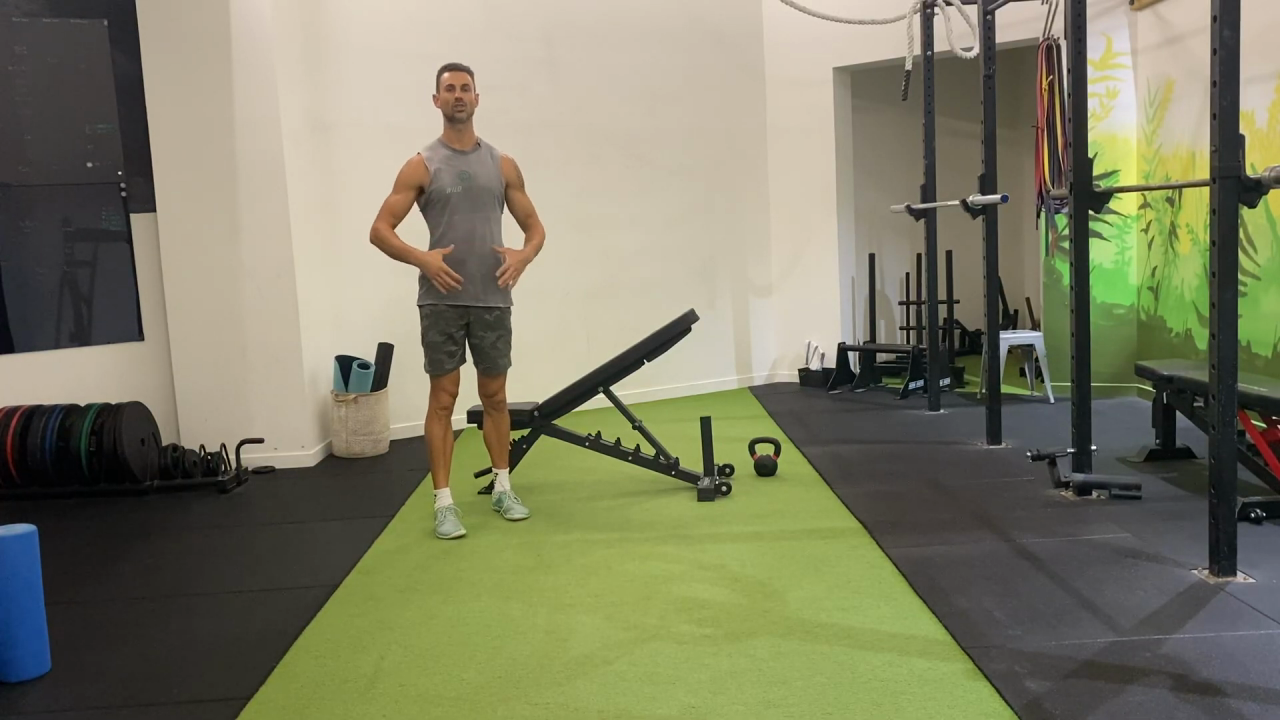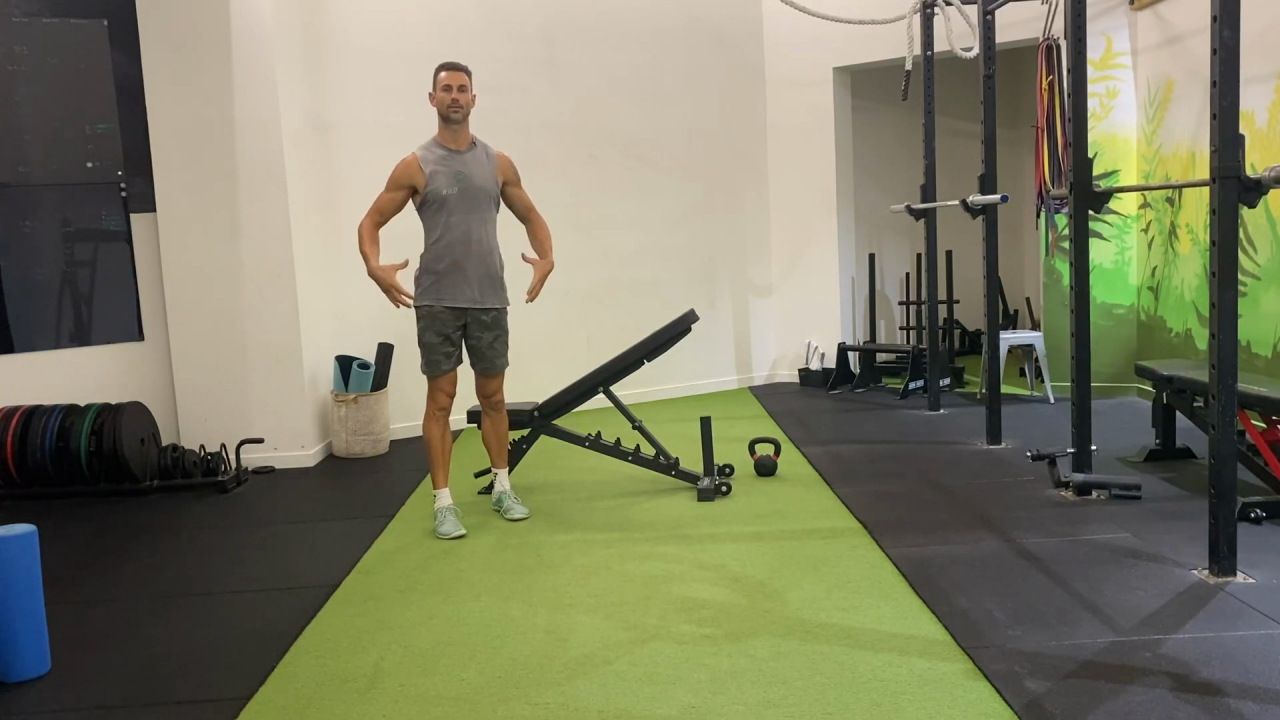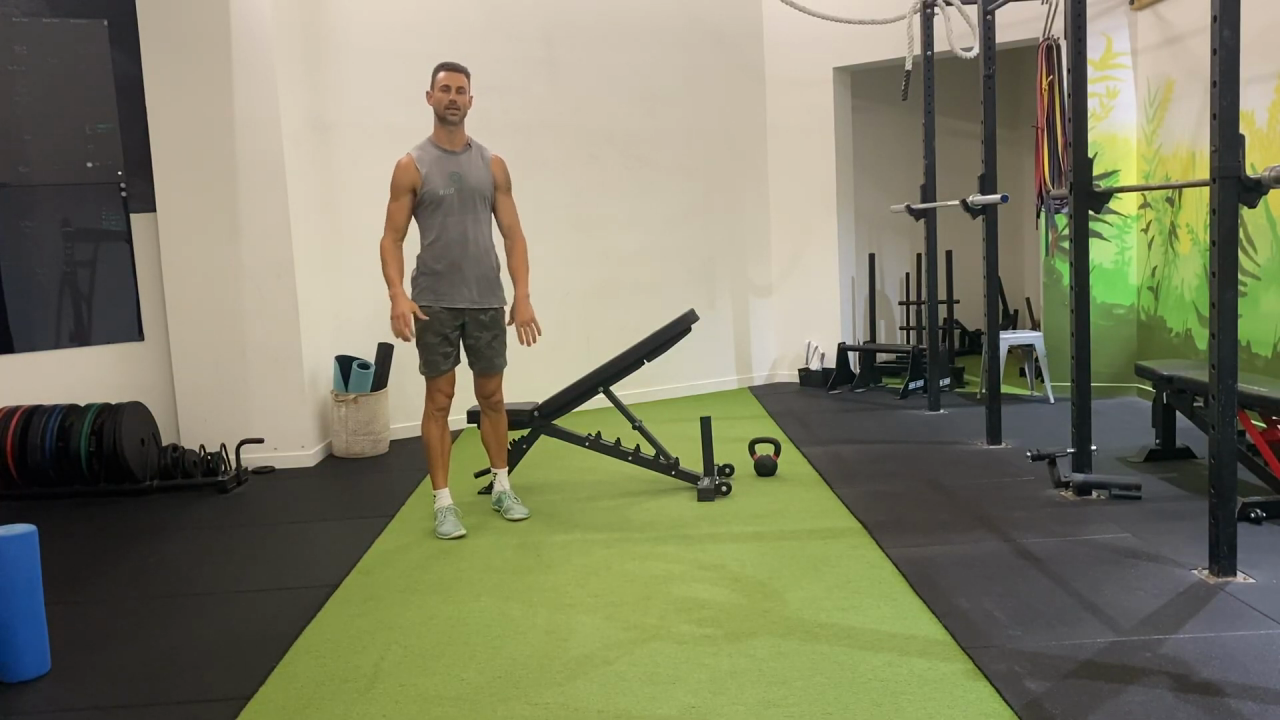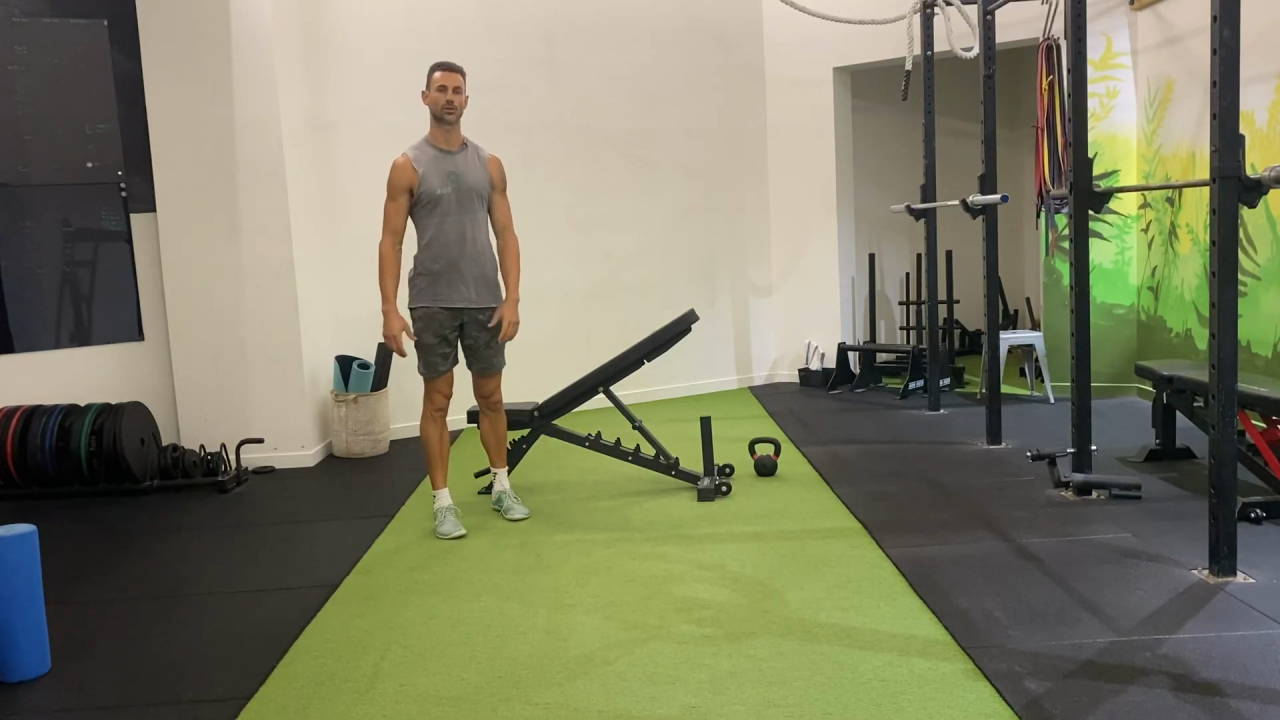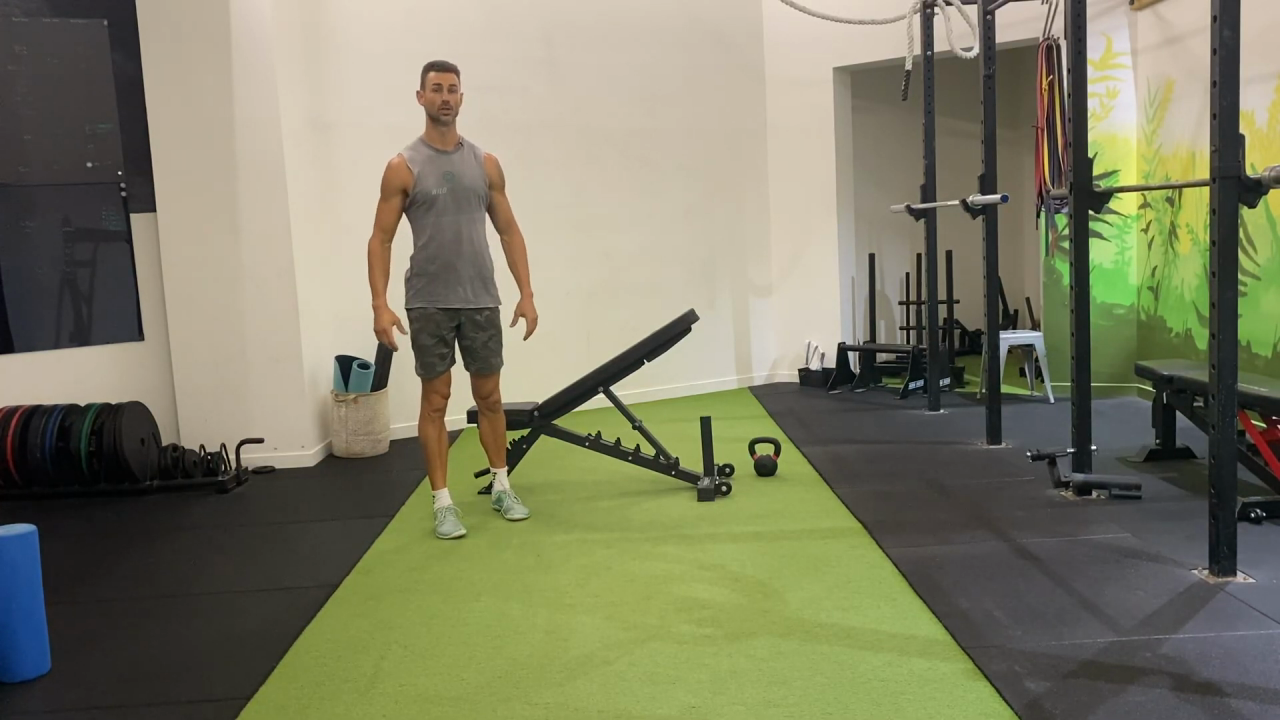
dt=0.4s
person 1, frame 1
left shoulder: (502, 164)
right shoulder: (421, 166)
left elbow: (532, 224)
right elbow: (381, 229)
left wrist: (525, 253)
right wrist: (415, 257)
left hip: (493, 299)
right hip: (442, 300)
left knee: (495, 395)
right knee: (443, 398)
left ankle: (502, 487)
right ankle: (443, 501)
person 1, frame 2
left shoulder: (498, 163)
right shoulder: (415, 166)
left elbow: (531, 217)
right elbow: (371, 222)
left wrist: (546, 258)
right wrist: (375, 267)
left hip: (490, 299)
right hip: (436, 301)
left knee: (493, 396)
right knee: (441, 399)
left ankle: (502, 487)
right ankle: (443, 501)
person 1, frame 3
left shoulder: (492, 164)
right shoulder: (411, 167)
left elbow: (512, 233)
right elbow: (391, 238)
left wrist: (522, 296)
right wrist: (397, 297)
left hip: (486, 301)
right hip: (434, 303)
left knee: (491, 395)
right knee: (439, 399)
left ankle: (501, 486)
right ankle: (442, 501)
person 1, frame 4
left shoulder: (488, 164)
right shoulder: (408, 166)
left elbow: (505, 235)
right elbow: (391, 241)
left wrist: (511, 298)
right wrist: (389, 309)
left hip: (484, 301)
right hip: (432, 303)
left knee: (490, 396)
right knee: (437, 399)
left ankle: (501, 486)
right ankle: (443, 501)
person 1, frame 5
left shoulder: (485, 163)
right shoulder: (403, 167)
left elbow: (509, 230)
right elbow: (379, 240)
left wrist: (525, 291)
right wrist: (380, 304)
left hip: (481, 300)
right hip: (428, 304)
left knee: (489, 395)
right knee: (435, 399)
left ankle: (501, 487)
right ankle: (442, 502)
